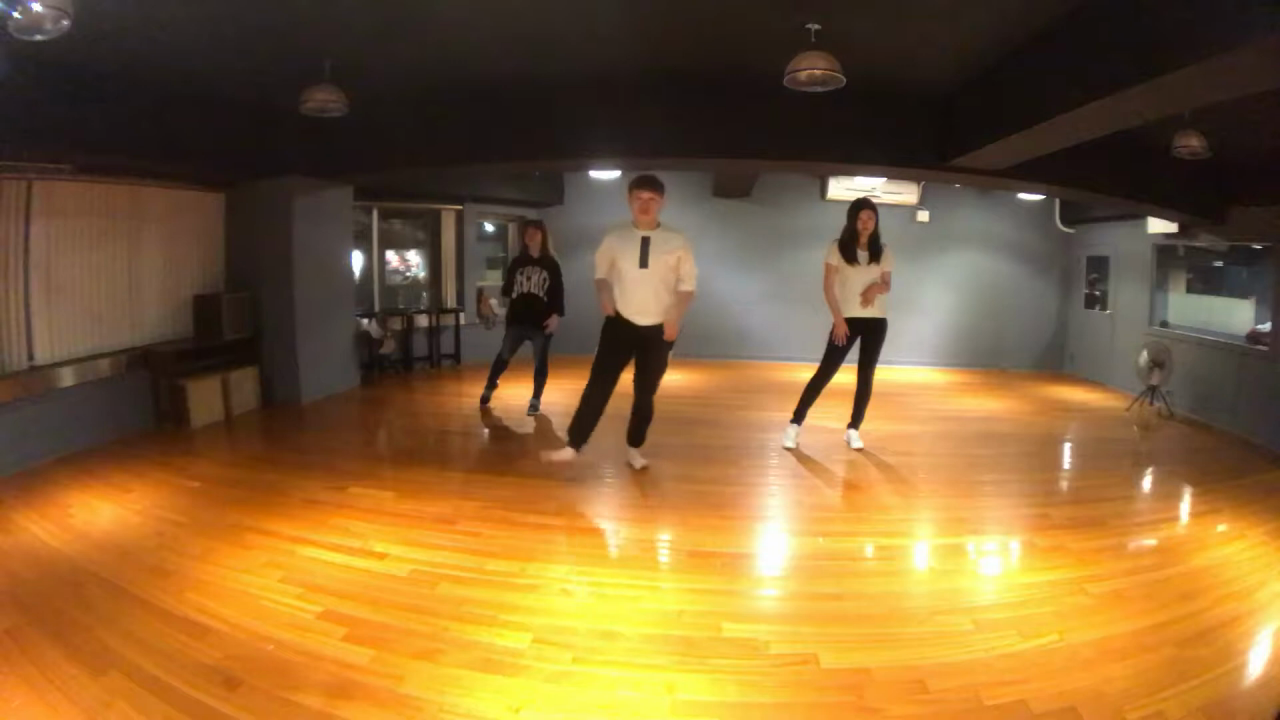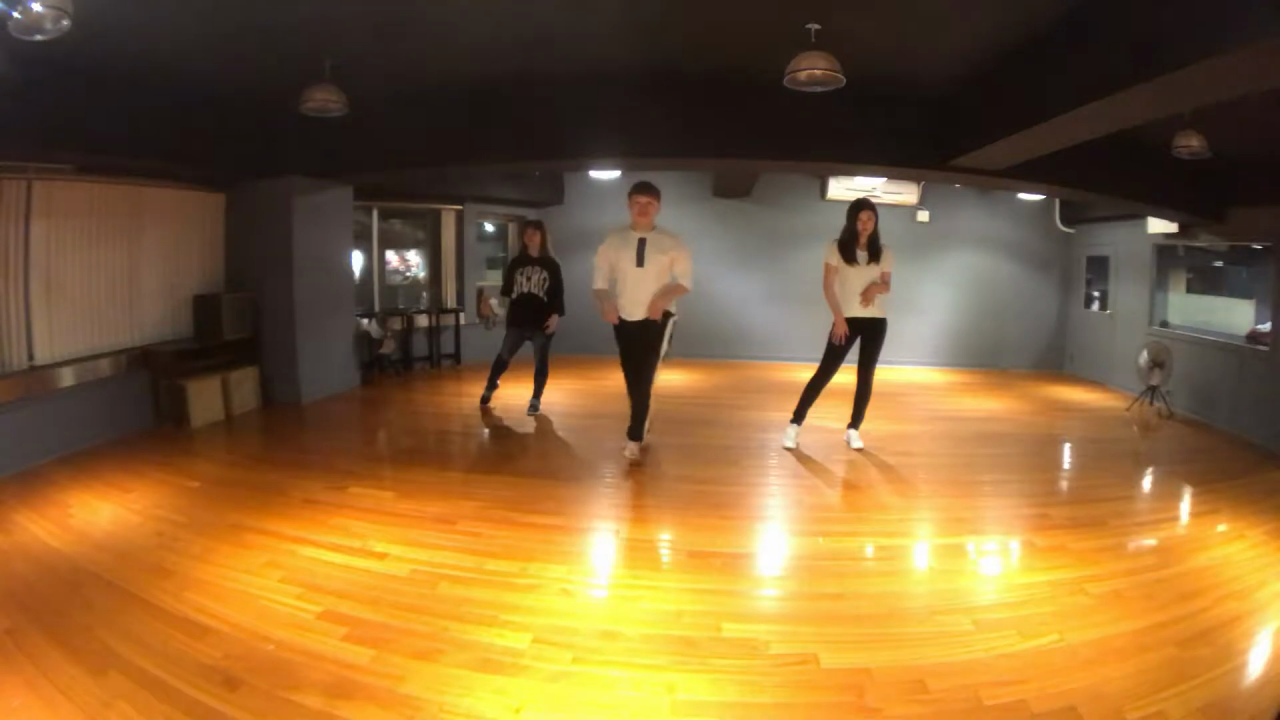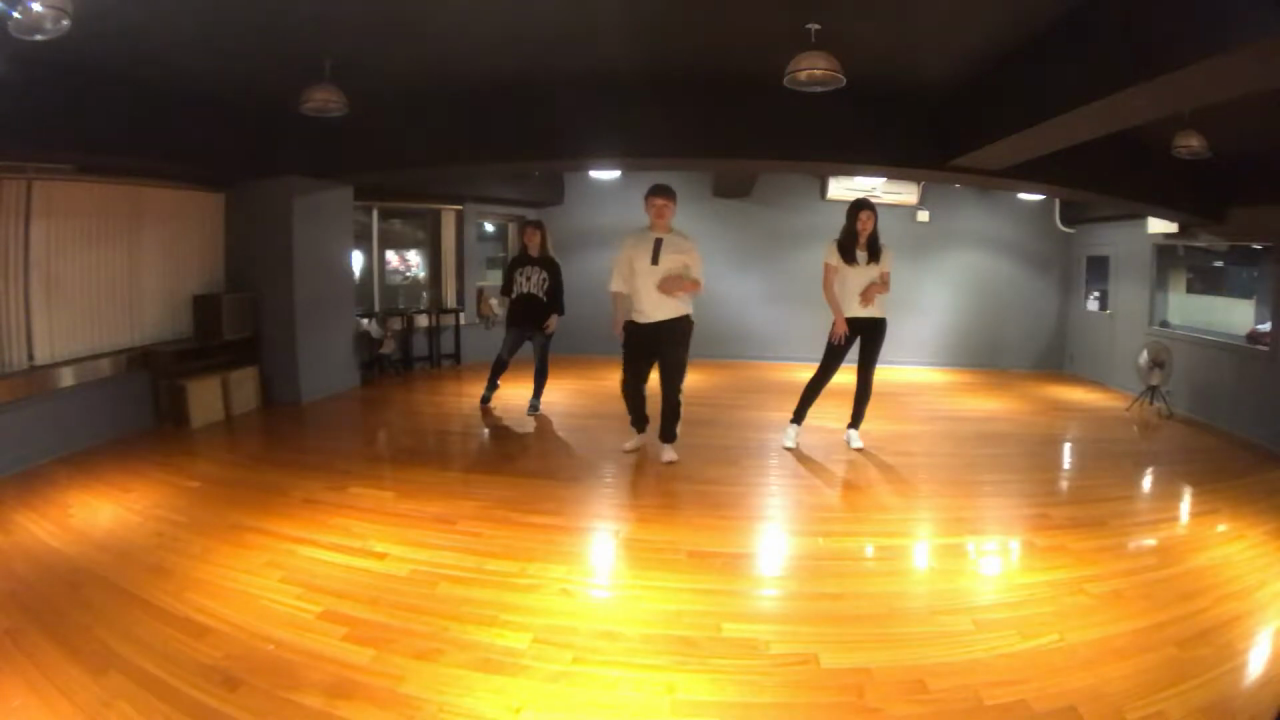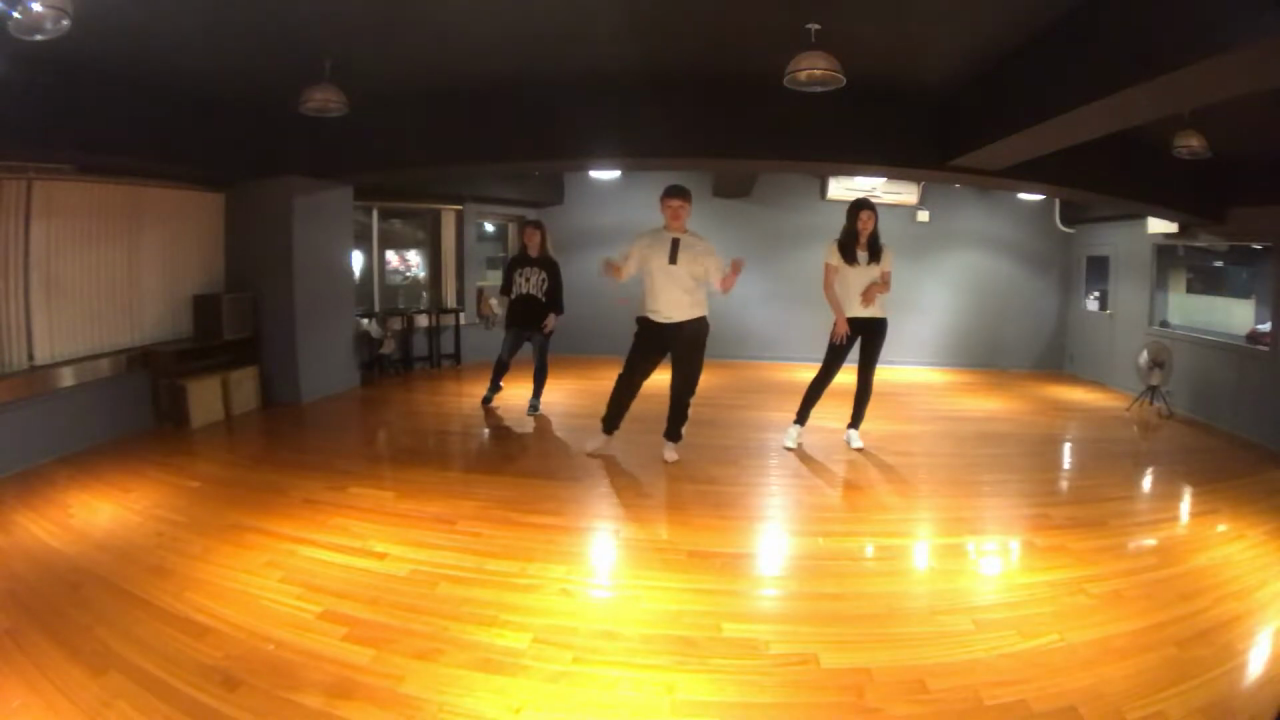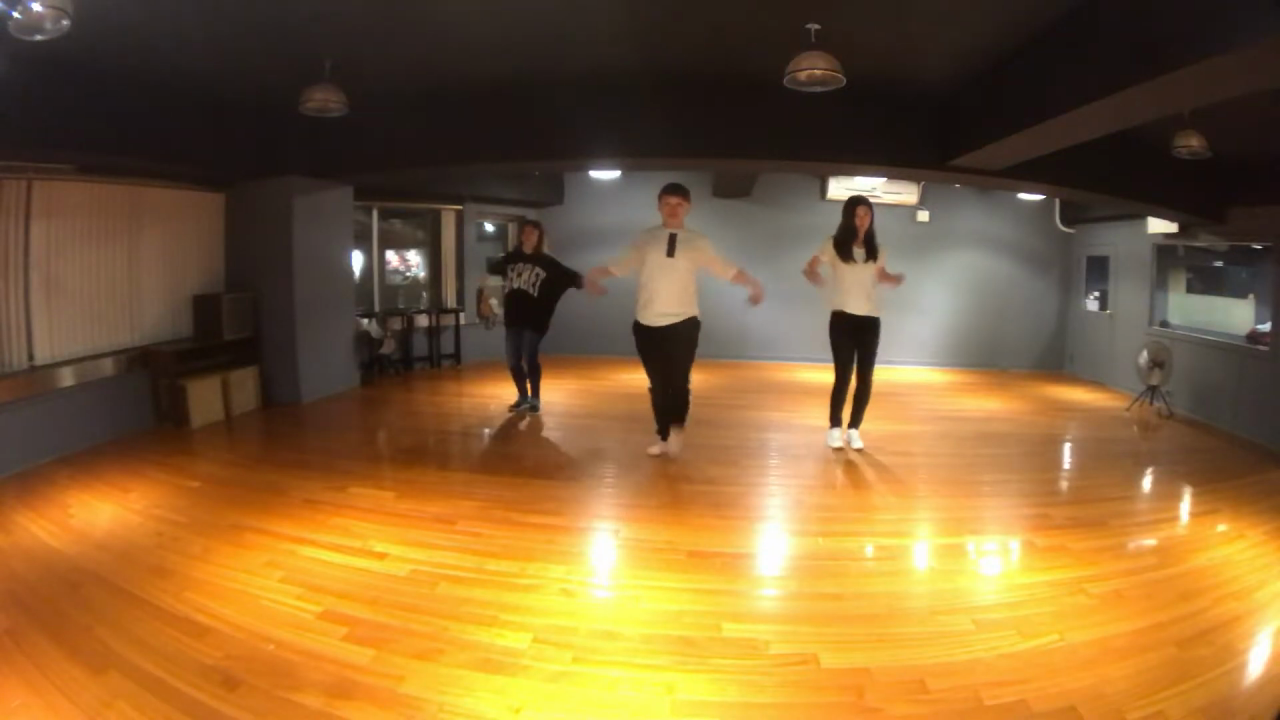
dt=0.5s
person 1, frame 1
left shoulder: (677, 242)
right shoulder: (614, 239)
left elbow: (687, 284)
right elbow: (602, 271)
left wrist: (675, 317)
right wrist: (605, 295)
left hip: (658, 327)
right hip: (620, 321)
left knee: (645, 391)
right knee: (600, 383)
left ankle: (634, 448)
right ankle: (574, 446)
person 1, frame 2
left shoulder: (671, 243)
right shoulder: (614, 241)
left elbow: (684, 280)
right elbow: (600, 278)
left wrist: (662, 298)
right wrist: (605, 304)
left hip: (656, 319)
right hip: (624, 320)
left knee: (643, 380)
right knee: (633, 379)
left ankle: (635, 440)
right ankle: (638, 433)
person 1, frame 3
left shoulder: (685, 245)
right shoulder: (632, 242)
left elbow: (696, 283)
right elbow: (619, 283)
left wrist: (681, 283)
right wrist: (619, 317)
left hip: (675, 322)
right hip: (639, 323)
left knee: (671, 385)
right knee: (631, 382)
left ankle: (667, 442)
right ankle: (640, 432)
person 1, frame 4
left shoulder: (701, 246)
right shoulder: (646, 242)
left elbow: (722, 286)
right elbow: (623, 273)
left wrist: (734, 272)
right wrist: (611, 267)
left hip: (691, 325)
right hip: (654, 323)
left knee: (683, 388)
right knee: (630, 377)
left ankle: (670, 440)
right ankle: (606, 432)
person 1, frame 5
left shoulder: (698, 242)
right shoulder: (644, 239)
left elbow: (726, 269)
right elbow: (620, 266)
left wrist: (754, 285)
right wrist: (592, 276)
left hip: (682, 323)
right hip: (647, 324)
left knee: (677, 382)
right knee: (658, 384)
left ankle: (676, 428)
right ankle: (664, 436)
person 2, frame 1
left shoulder: (883, 252)
right shoulder: (838, 248)
left elbow: (887, 285)
right elbow: (828, 286)
left wrist: (877, 287)
right wrist: (838, 318)
left hip: (876, 321)
right hip: (847, 319)
left knee: (866, 375)
right knee: (826, 371)
left ankle: (853, 429)
right ankle: (795, 424)
person 2, frame 2
left shoulder: (882, 252)
right shoulder: (837, 248)
left elbow: (887, 285)
right elbow: (828, 286)
left wrist: (877, 286)
right wrist: (838, 318)
left hip: (876, 321)
right hip: (846, 319)
left knee: (866, 375)
right knee: (825, 372)
left ankle: (853, 429)
right ankle: (794, 425)
person 2, frame 3
left shoulder: (882, 252)
right shoulder: (837, 248)
left elbow: (887, 285)
right elbow: (828, 286)
left wrist: (876, 287)
right wrist: (838, 317)
left hip: (875, 321)
right hip: (846, 319)
left knee: (866, 376)
right knee: (825, 372)
left ankle: (853, 429)
right ankle: (795, 424)
person 2, frame 4
left shoulder: (882, 252)
right shoulder: (837, 248)
left elbow: (888, 285)
right elbow: (828, 286)
left wrist: (877, 287)
right wrist: (840, 317)
left hip: (876, 321)
right hip: (847, 320)
left knee: (866, 377)
right knee: (827, 372)
left ankle: (853, 429)
right ankle: (798, 425)
person 2, frame 5
left shoulder: (876, 250)
right shoulder: (833, 244)
left elbow: (882, 277)
right elbow: (810, 269)
left wrist: (894, 278)
right wrist: (812, 274)
left hip: (869, 320)
right hip: (841, 318)
left knee: (865, 377)
right knee: (843, 376)
left ankle: (854, 429)
right ankle: (835, 427)
person 3, frame 1
left shoulder: (551, 264)
right shoulder: (517, 263)
left elbow: (558, 293)
right elbow: (507, 289)
left wrist: (555, 316)
left hip: (541, 321)
right hip: (517, 319)
left knee: (541, 360)
right knee: (504, 354)
left ankle: (535, 400)
right ankle: (489, 386)
person 3, frame 2
left shoulder: (551, 265)
right shoulder: (516, 263)
left elbow: (558, 293)
right elbow: (507, 289)
left wrist: (556, 315)
left hip: (542, 321)
right hip: (518, 319)
left knee: (541, 360)
right knee: (504, 355)
left ankle: (536, 400)
right ankle: (490, 386)
person 3, frame 3
left shoulder: (551, 264)
right shoulder: (516, 262)
left elbow: (558, 293)
right elbow: (507, 289)
left wrist: (555, 315)
left hip: (542, 321)
right hip: (518, 319)
left knee: (541, 361)
right knee: (504, 355)
left ankle: (535, 400)
right ankle: (491, 386)
person 3, frame 4
left shoulder: (550, 265)
right shoulder: (515, 263)
left elbow: (557, 293)
right elbow: (506, 289)
left wrist: (554, 315)
left hip: (541, 321)
right hip: (517, 319)
left knee: (540, 361)
right knee: (505, 355)
left ankle: (535, 400)
right ankle: (493, 387)
person 3, frame 5
left shoulder: (546, 262)
right shoulder: (511, 258)
left elbow: (568, 276)
right elbow: (494, 269)
left wrist: (588, 283)
left hip: (534, 318)
right hip: (513, 318)
left knee: (529, 358)
right knee: (513, 361)
left ankle: (535, 399)
right ankle: (523, 397)
